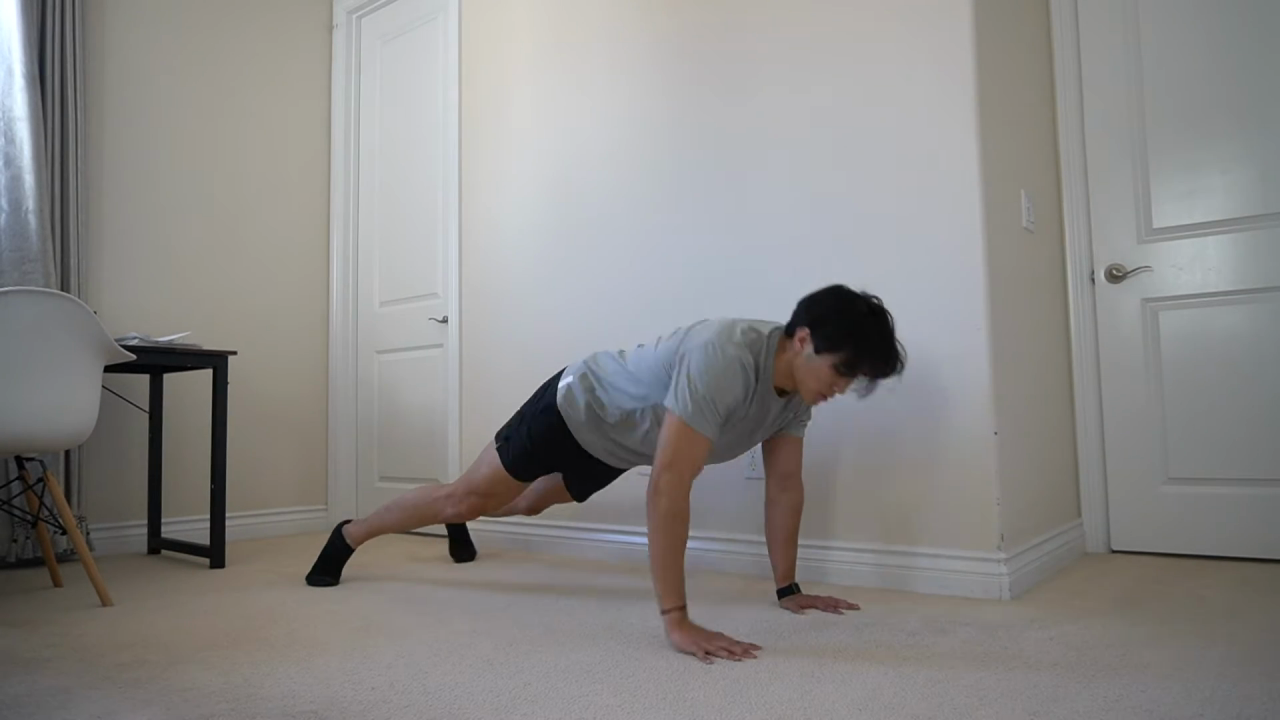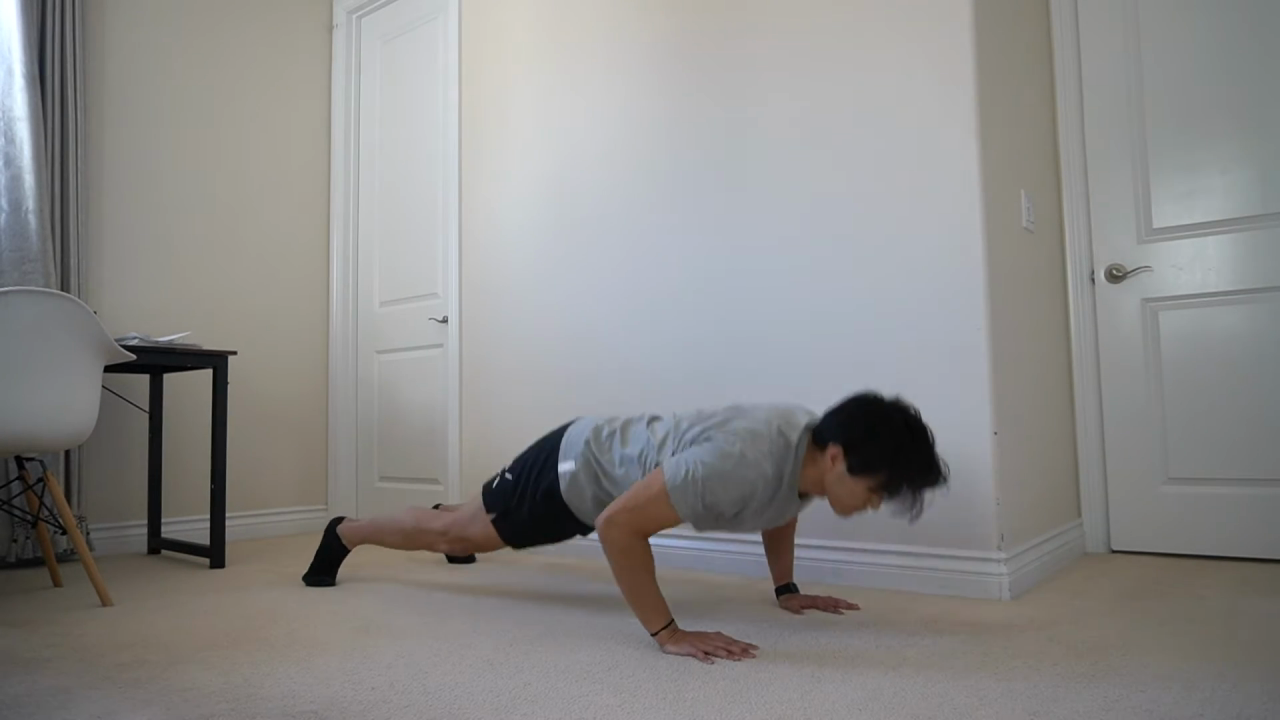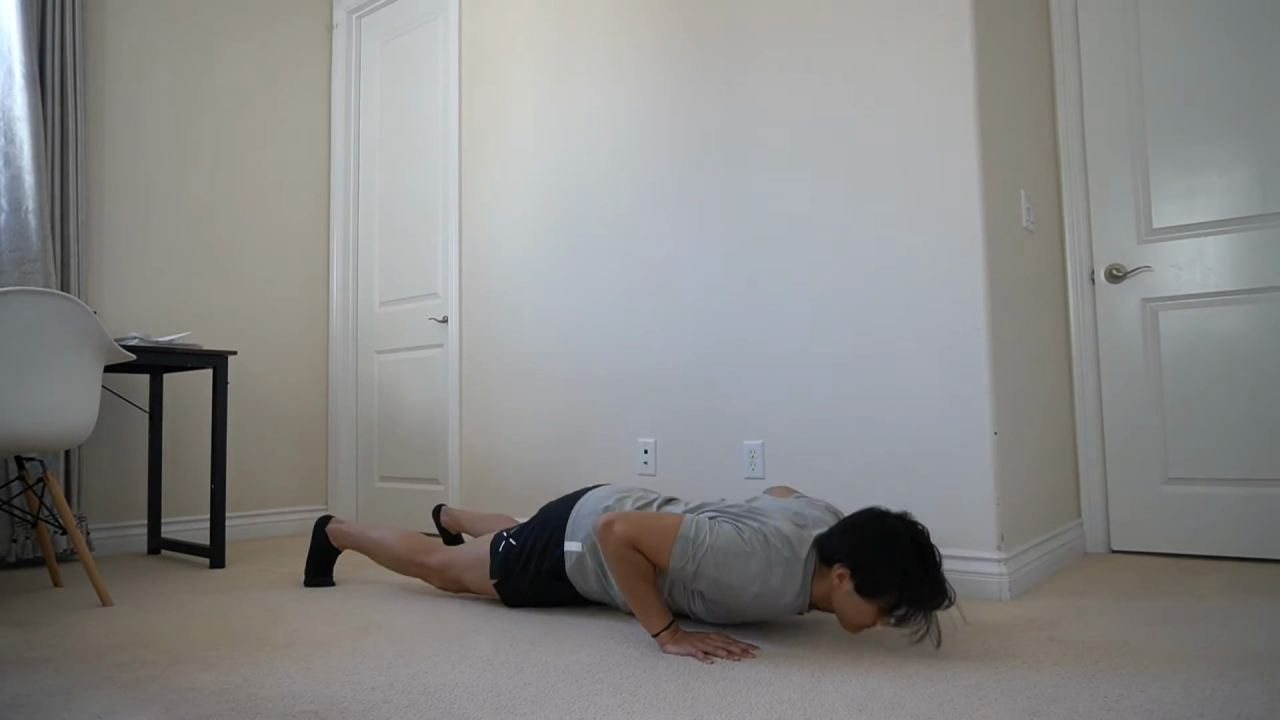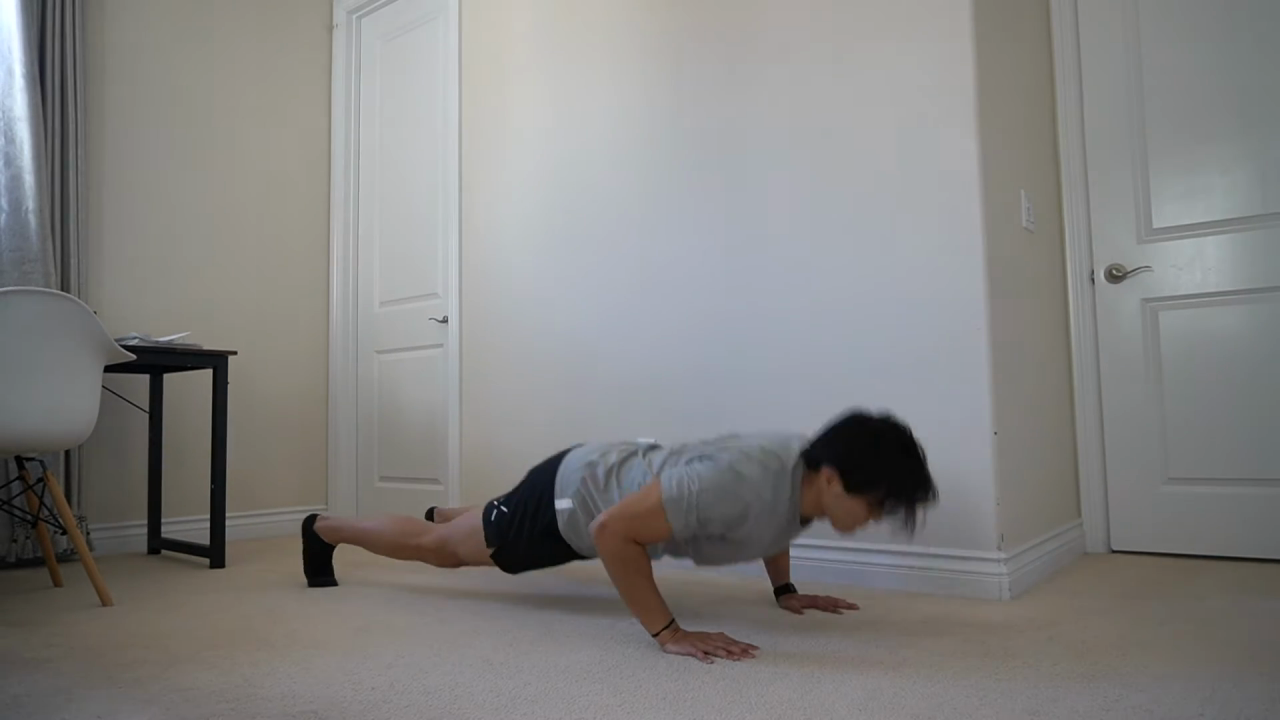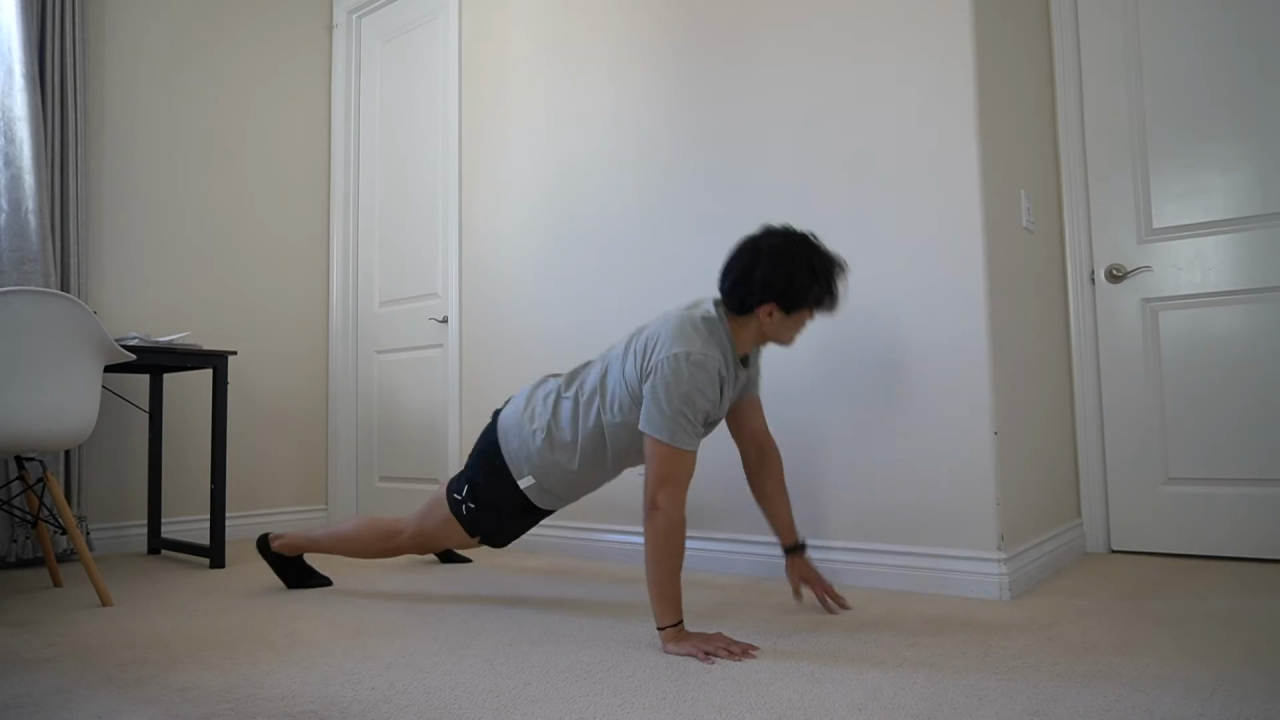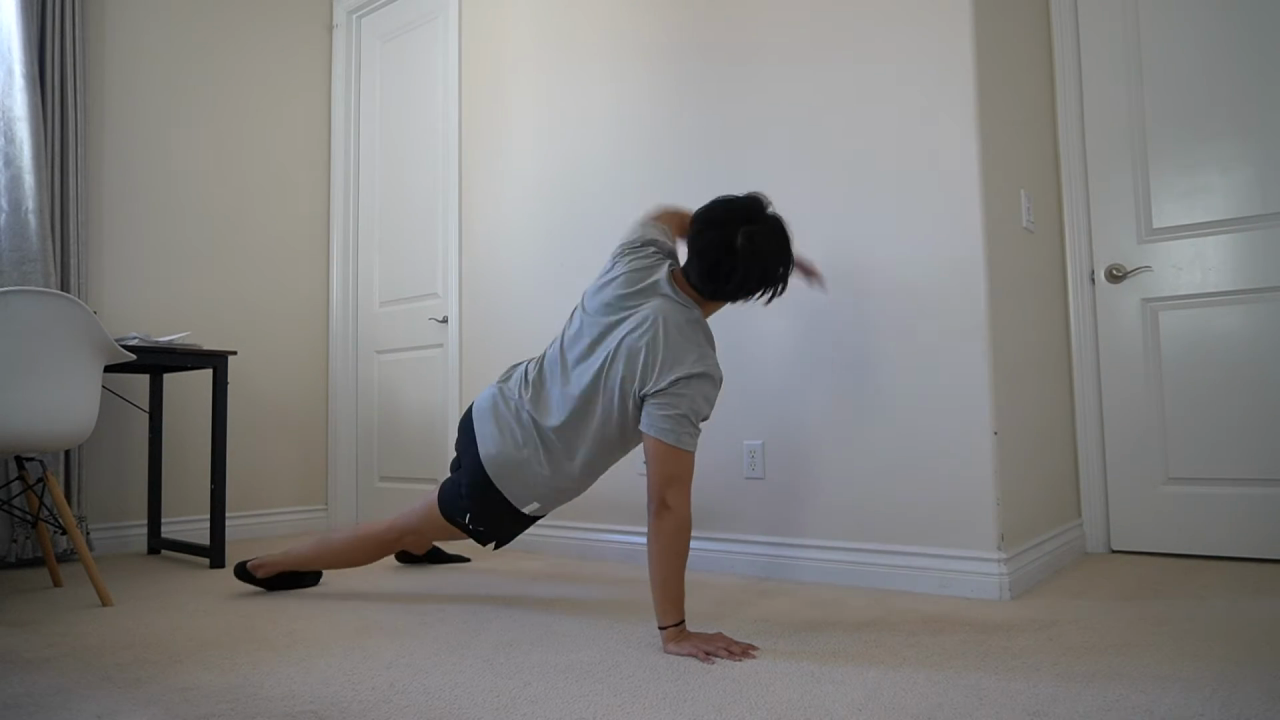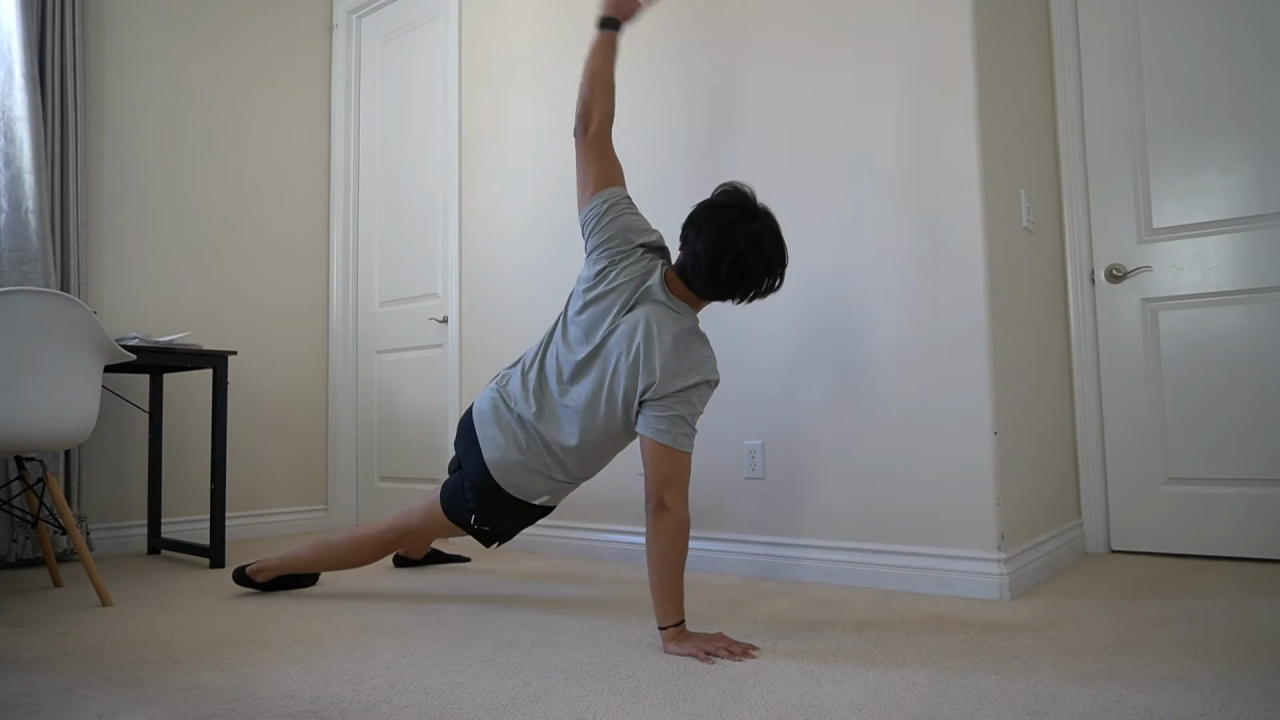
dt=0.3s
person 1, frame 1
left shoulder: (794, 378)
right shoulder: (727, 360)
left elbow: (785, 483)
right elbow: (668, 488)
left wrist: (787, 587)
right wrist: (675, 619)
left hip: (611, 437)
right hip: (577, 406)
left knee: (531, 502)
right knee: (468, 495)
left ankle: (456, 530)
right ankle: (349, 534)
person 1, frame 2
left shoulder: (812, 445)
right shoulder: (746, 462)
left elbow: (778, 506)
right elbow: (618, 527)
left wrist: (787, 589)
right wrist: (667, 632)
left hip: (609, 470)
right hip: (576, 468)
right knee: (457, 535)
left ankle: (447, 506)
right ankle: (344, 533)
person 1, frame 3
left shoulder: (827, 524)
right shoulder: (758, 569)
left elbow: (778, 491)
right elbow: (615, 532)
left wrist: (797, 601)
right wrist: (669, 631)
left hip: (611, 511)
right hip: (583, 541)
left knee: (516, 534)
right knee: (442, 568)
left ankle: (452, 516)
right ankle: (336, 531)
person 1, frame 4
left shoulder: (807, 461)
right shoulder: (743, 485)
right elbow: (612, 528)
left wrist: (786, 591)
right wrist: (666, 629)
left hip: (604, 472)
right hip: (573, 497)
right knee: (438, 548)
left ankle: (447, 513)
right ankle: (325, 528)
person 1, frame 5
left shoulder: (728, 336)
right shoulder: (692, 365)
left elbow: (758, 449)
right elbow: (663, 505)
left wrist: (794, 552)
right wrist: (672, 629)
left hip: (534, 417)
right hip: (529, 459)
right knee: (415, 533)
left ankle: (439, 542)
right ankle: (283, 547)
person 1, frame 6
left shoulder: (640, 258)
right shoulder: (689, 371)
left elbow: (665, 215)
right elbow: (668, 502)
left wrist: (767, 251)
right wrist: (673, 630)
left hip: (493, 415)
right hip: (515, 477)
right knee: (407, 529)
left ankle: (417, 546)
right ankle: (267, 565)
person 1, frame 7
left shoulder: (625, 254)
right shoulder: (686, 369)
left elbow: (590, 127)
right elbow: (665, 501)
right wrist: (673, 630)
left hip: (491, 417)
right hip: (518, 480)
right knee: (402, 528)
left ankle: (417, 552)
right ankle: (266, 570)
